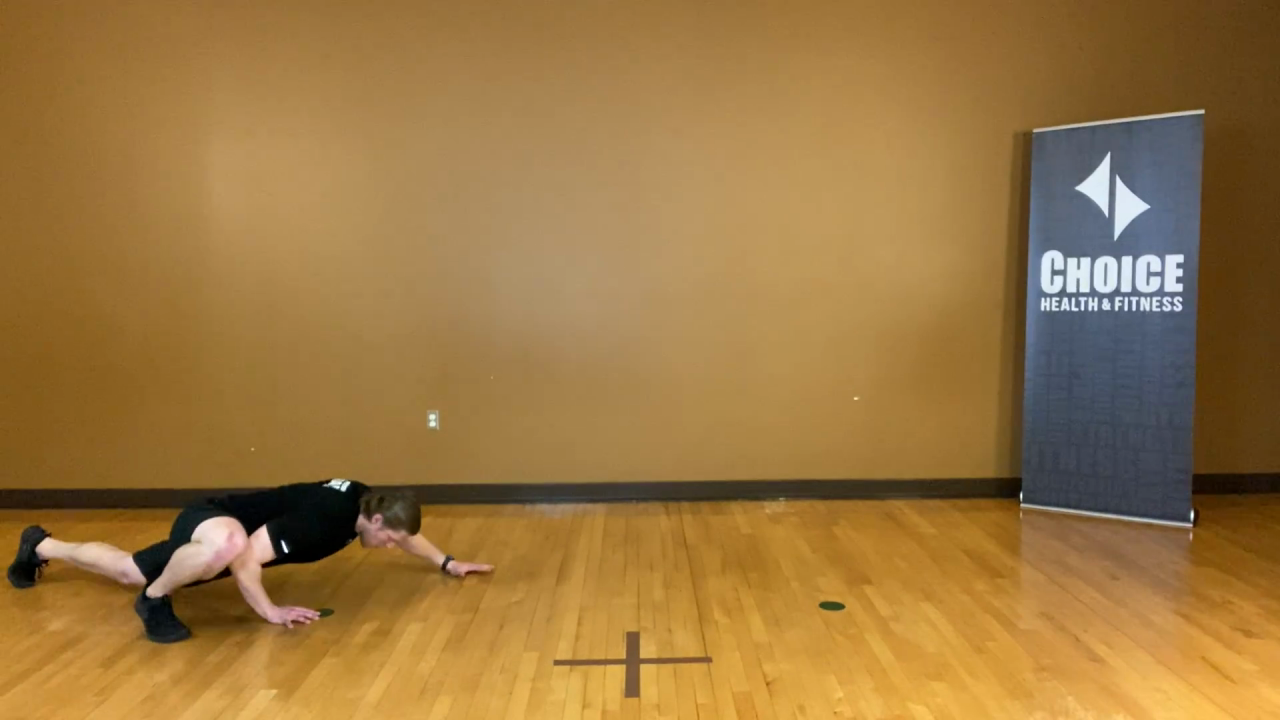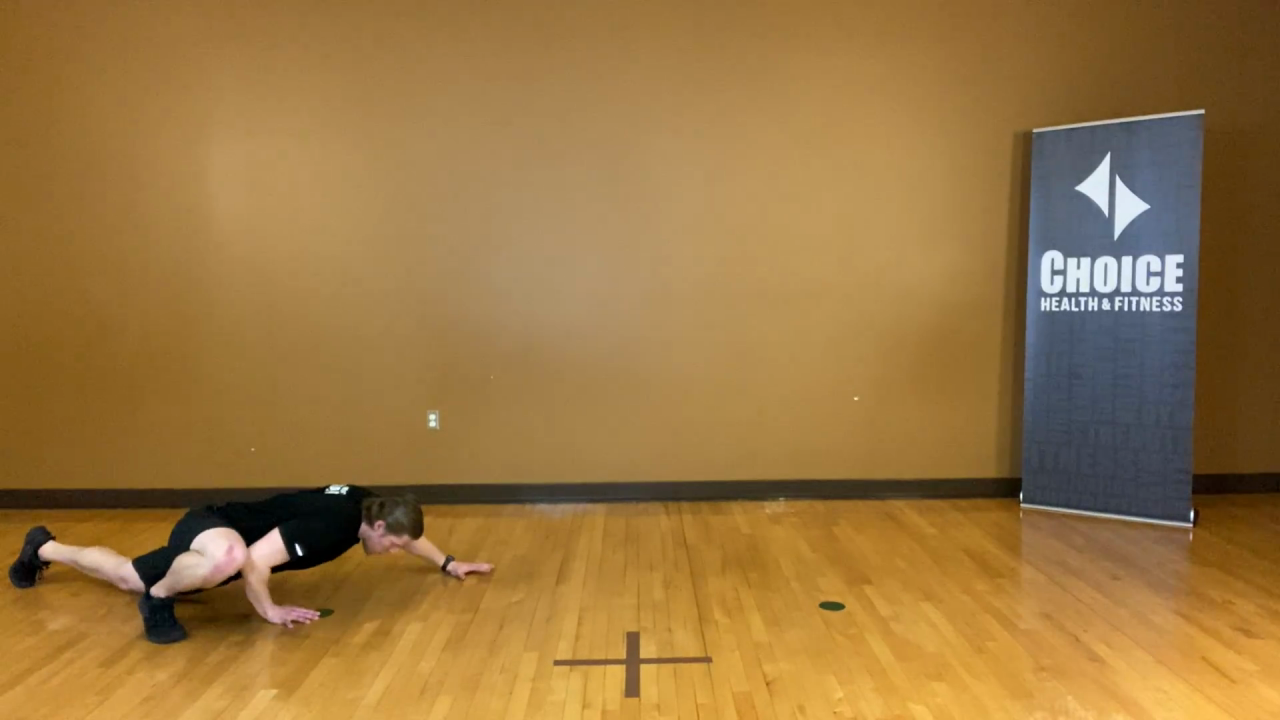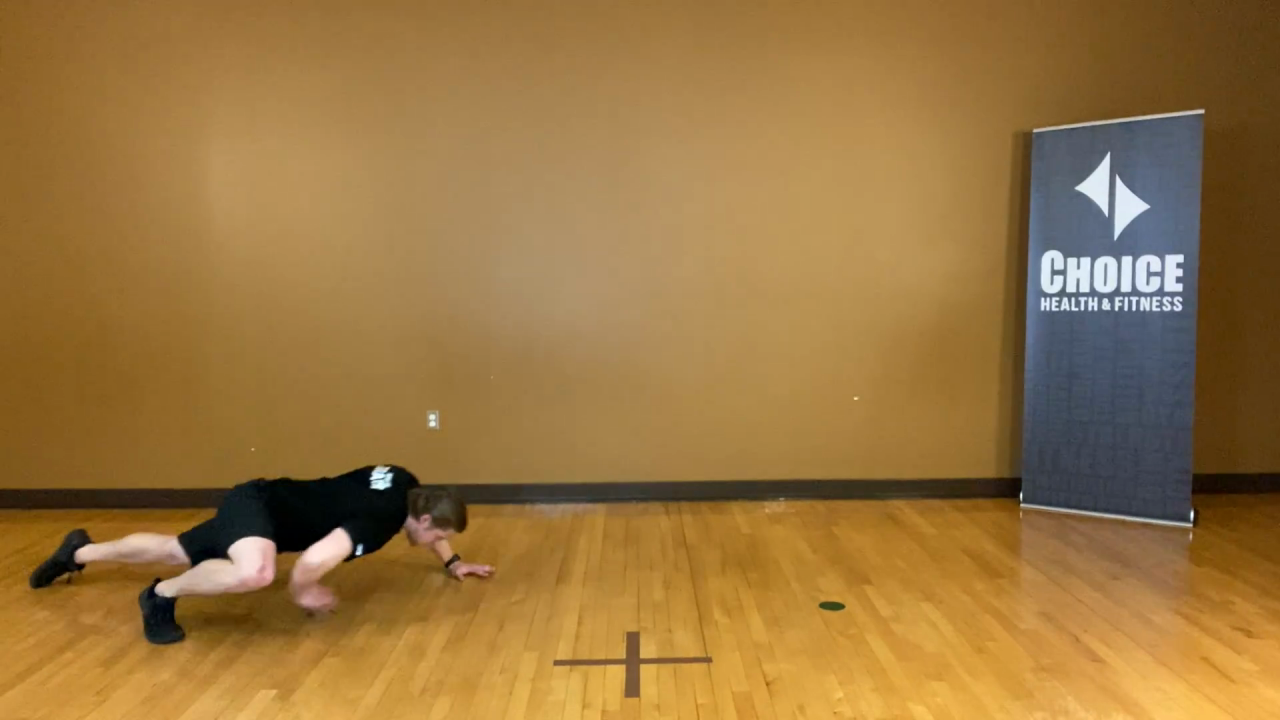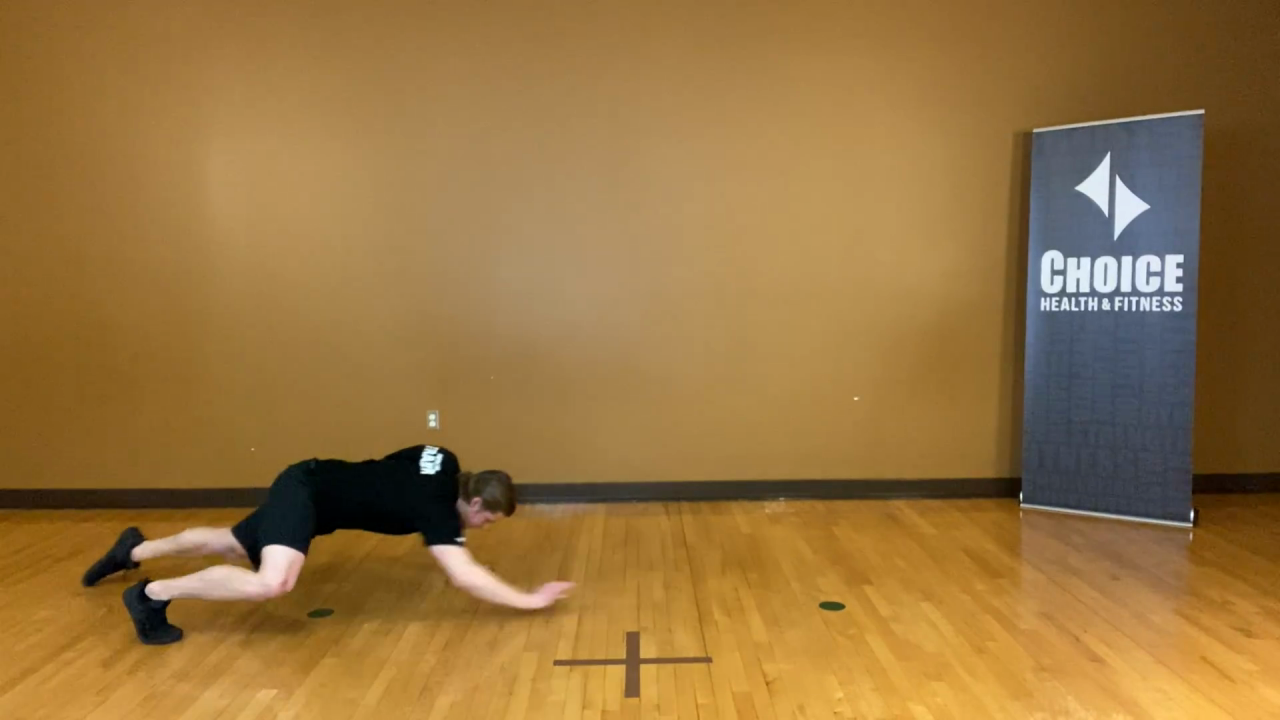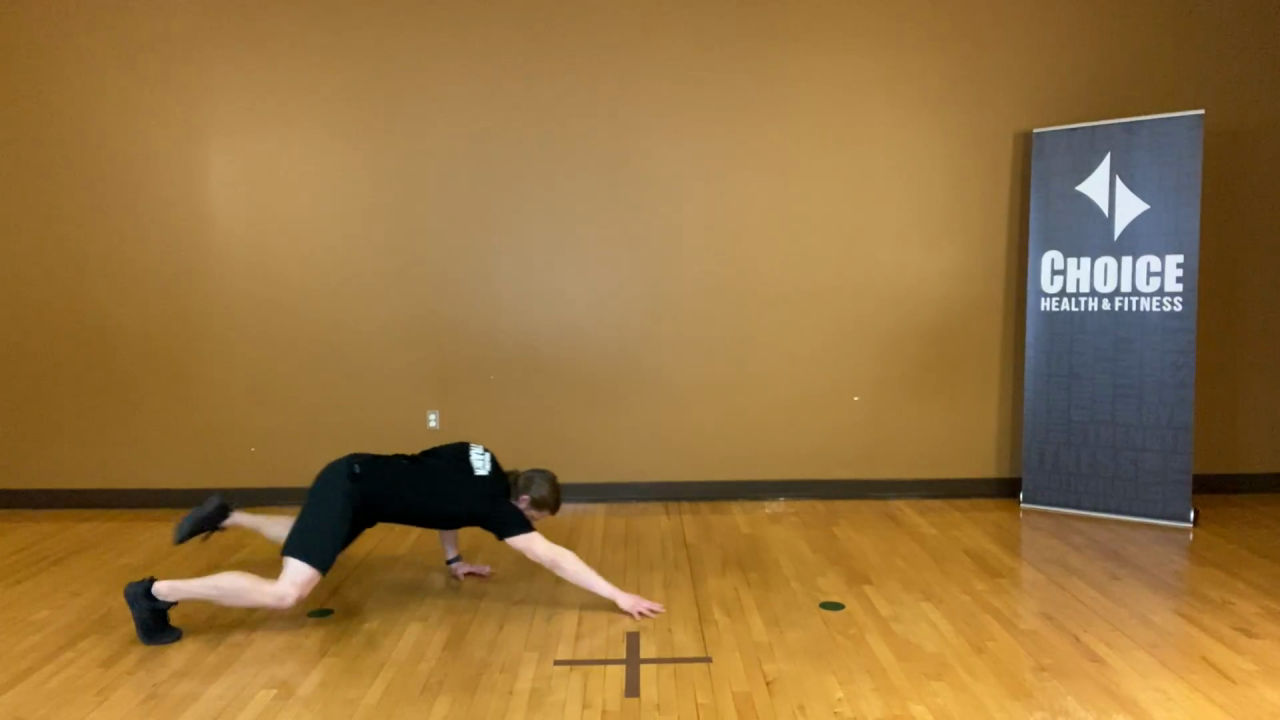
dt=0.3s
person 1, frame 1
left shoulder: (364, 502)
right shoulder: (320, 520)
left elbow: (406, 532)
right elbow: (244, 557)
left wrist: (447, 563)
right wrist: (269, 612)
left hip: (212, 534)
right hip: (204, 524)
left knee: (127, 571)
right knee: (228, 542)
left ankle: (40, 545)
right ankle: (155, 601)
person 1, frame 2
left shoulder: (366, 506)
right shoulder: (329, 526)
left elbow: (406, 532)
right elbow: (254, 559)
left wrist: (448, 563)
right wrist: (270, 611)
left hip: (218, 534)
right hip: (206, 530)
left knee: (125, 574)
right knee: (228, 556)
left ankle: (44, 547)
right ankle: (159, 600)
person 1, frame 3
left shoulder: (408, 488)
right shoulder: (376, 519)
left elbow: (411, 524)
right elbow: (312, 561)
left wrist: (451, 562)
right wrist: (303, 594)
left hip: (261, 503)
right hip: (255, 505)
left knee: (172, 551)
right knee: (254, 572)
left ankle: (81, 552)
right ankle: (162, 596)
person 1, frame 4
left shoulder: (447, 464)
right shoulder: (437, 507)
right elbow: (465, 574)
right wrist: (528, 598)
left hip: (314, 485)
right hip: (303, 492)
left knee: (229, 543)
right knee: (272, 583)
left ankle: (135, 551)
right ankle: (151, 595)
person 1, frame 5
left shoulder: (481, 460)
right shoulder: (493, 503)
right elbow: (549, 555)
left wrist: (453, 561)
right wrist: (618, 596)
left hip: (354, 474)
right hip: (348, 490)
left knee: (308, 545)
right knee: (284, 594)
left ankle: (222, 515)
right ankle: (155, 593)
